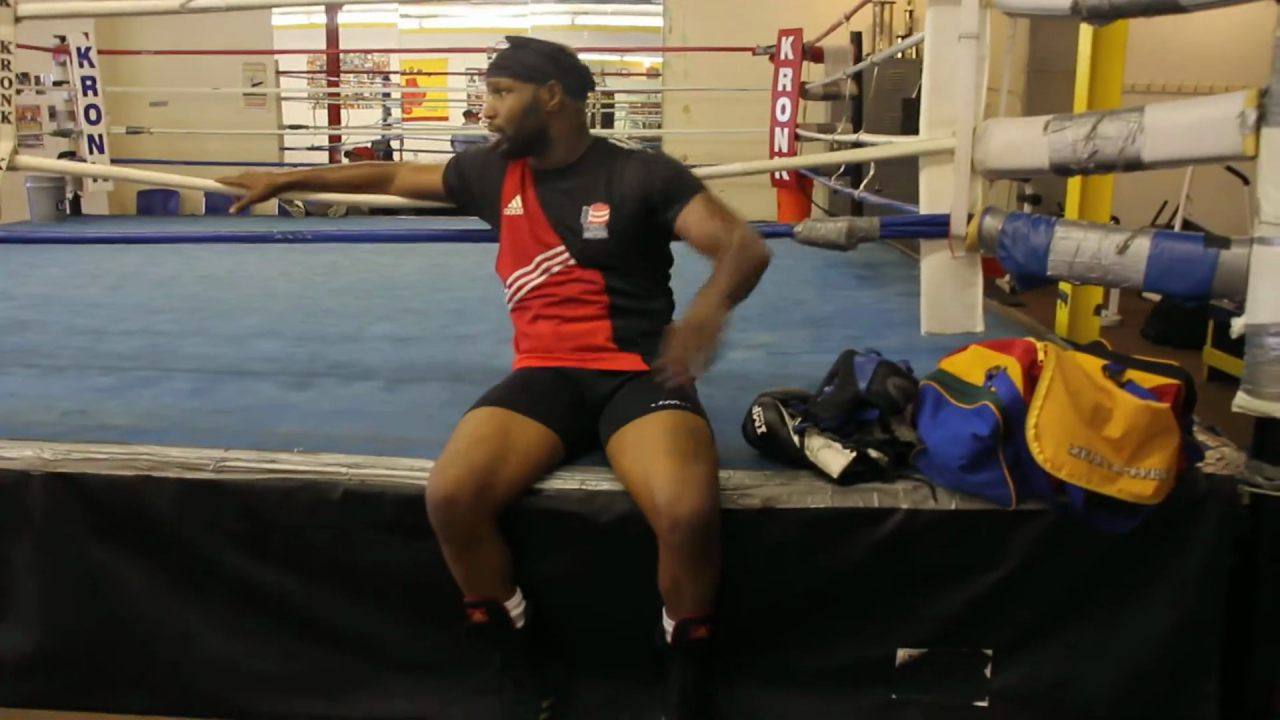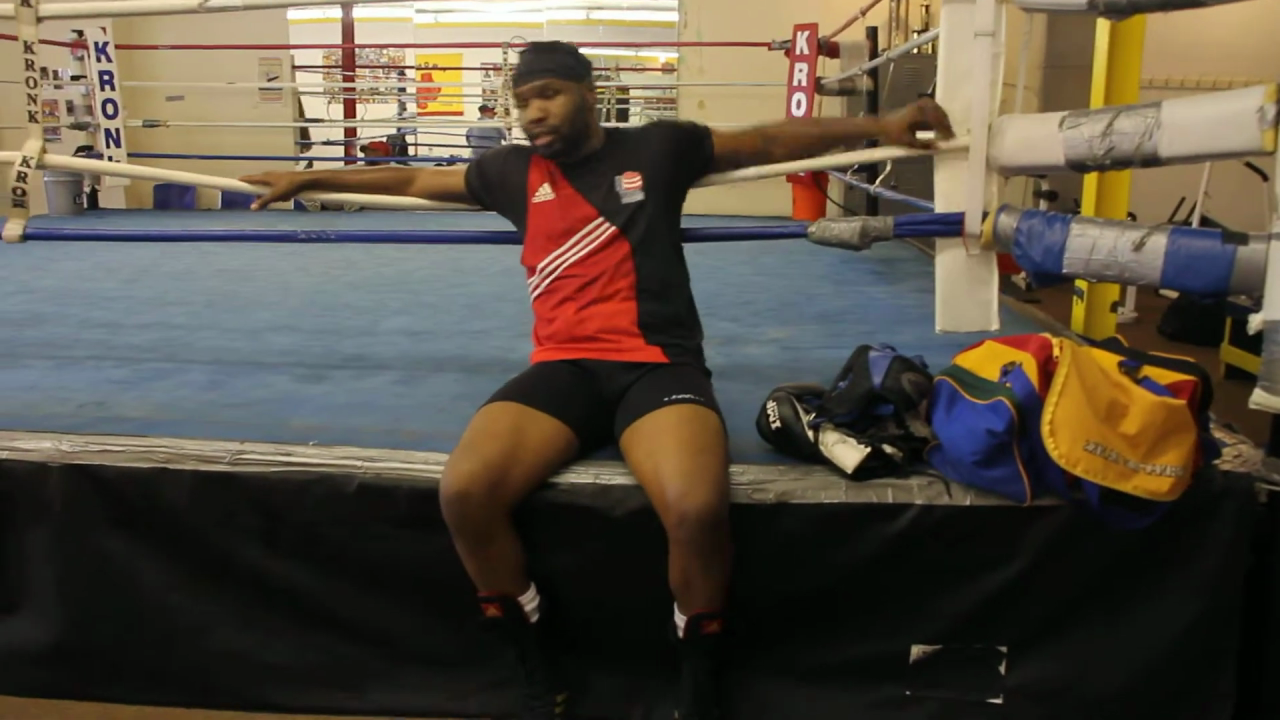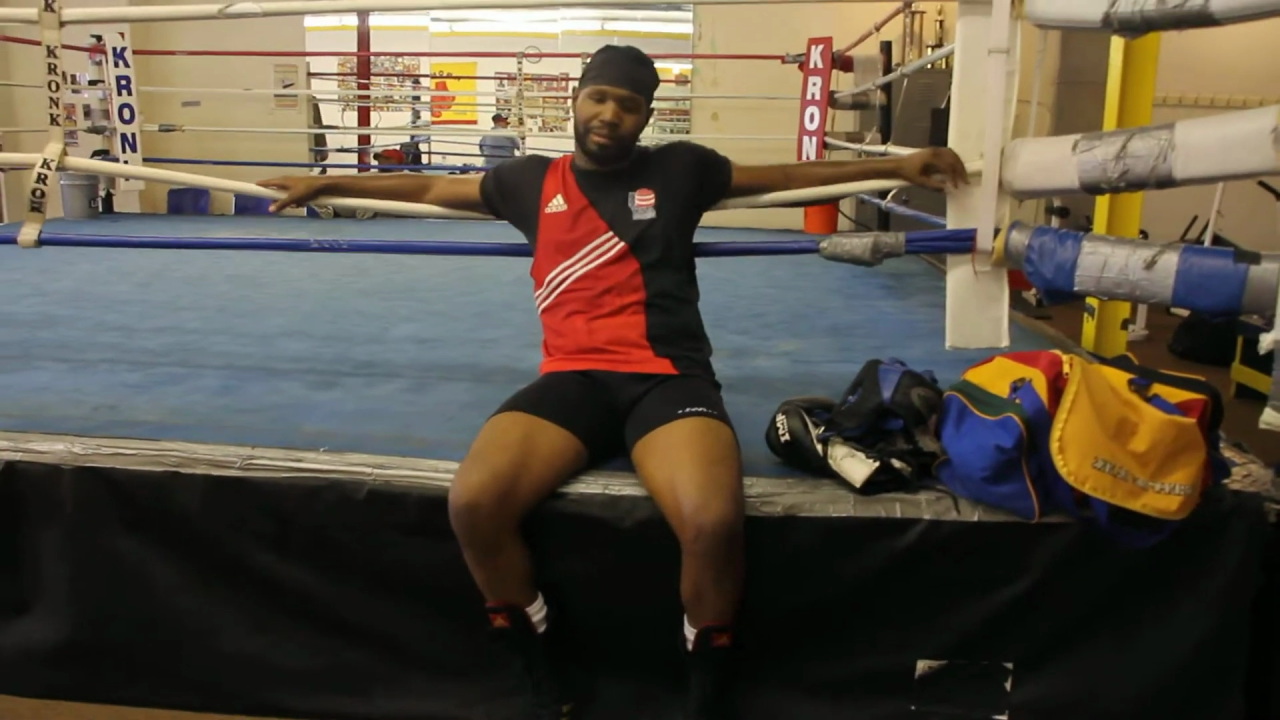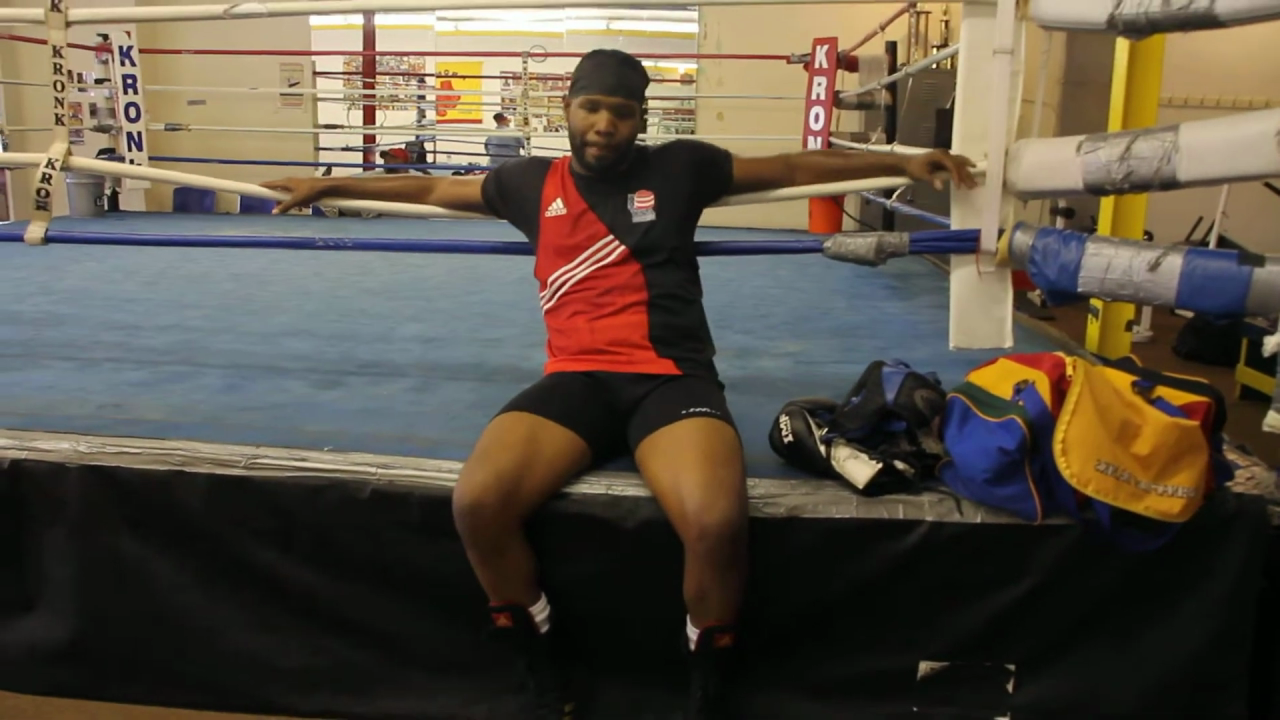
dt=0.5s
person 1, frame 1
left shoulder: (641, 174)
right shoulder: (495, 171)
left elbow: (744, 246)
right elbow: (396, 177)
left wrist: (709, 307)
right wrist: (287, 180)
left hip: (639, 372)
right hip: (545, 374)
left knee: (685, 515)
right knee: (450, 496)
person 1, frame 2
left shoulder: (659, 147)
right shoulder: (515, 169)
left elbow: (768, 142)
right elbow: (416, 181)
left wrist: (878, 128)
right wrist: (309, 178)
left hip: (658, 365)
right hip: (563, 368)
left knee: (697, 510)
right knee: (463, 492)
person 1, frame 3
left shoulder: (680, 169)
right shoulder: (532, 180)
left elbow: (786, 178)
right elbow: (430, 189)
left wrist: (898, 166)
right wrist: (324, 184)
left hip: (668, 378)
right hip: (571, 379)
left knee: (714, 524)
right knee: (472, 503)
person 1, frame 4
left shoulder: (678, 167)
right shoulder: (533, 181)
left elbow: (788, 169)
right elbow: (432, 190)
left wrist: (901, 163)
right wrist: (326, 185)
left hip: (671, 378)
right hip: (575, 379)
left knee: (716, 524)
right knee: (476, 503)
